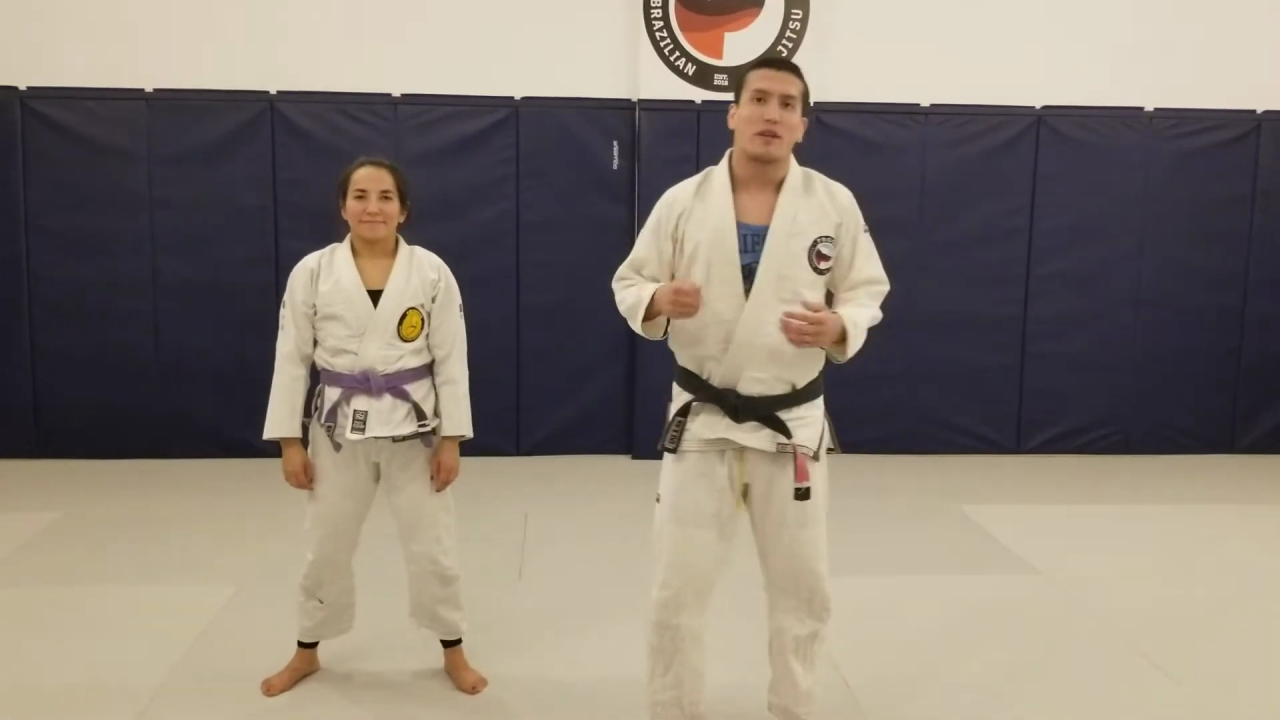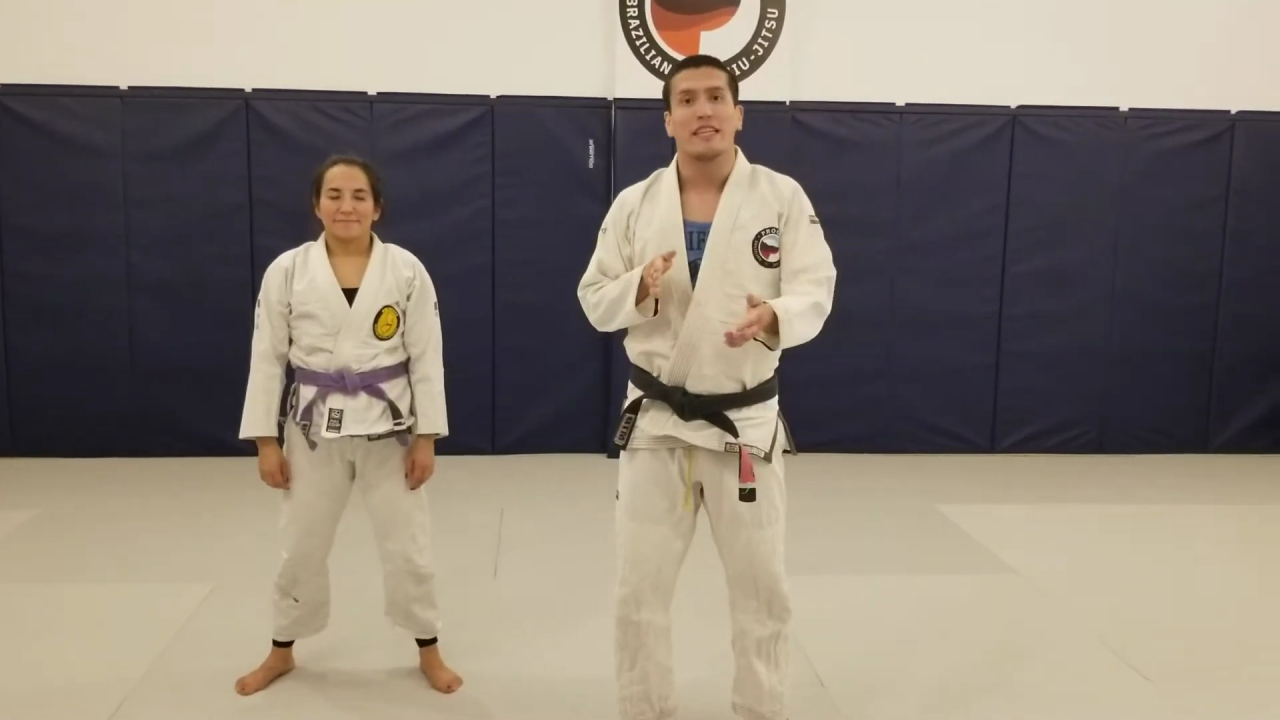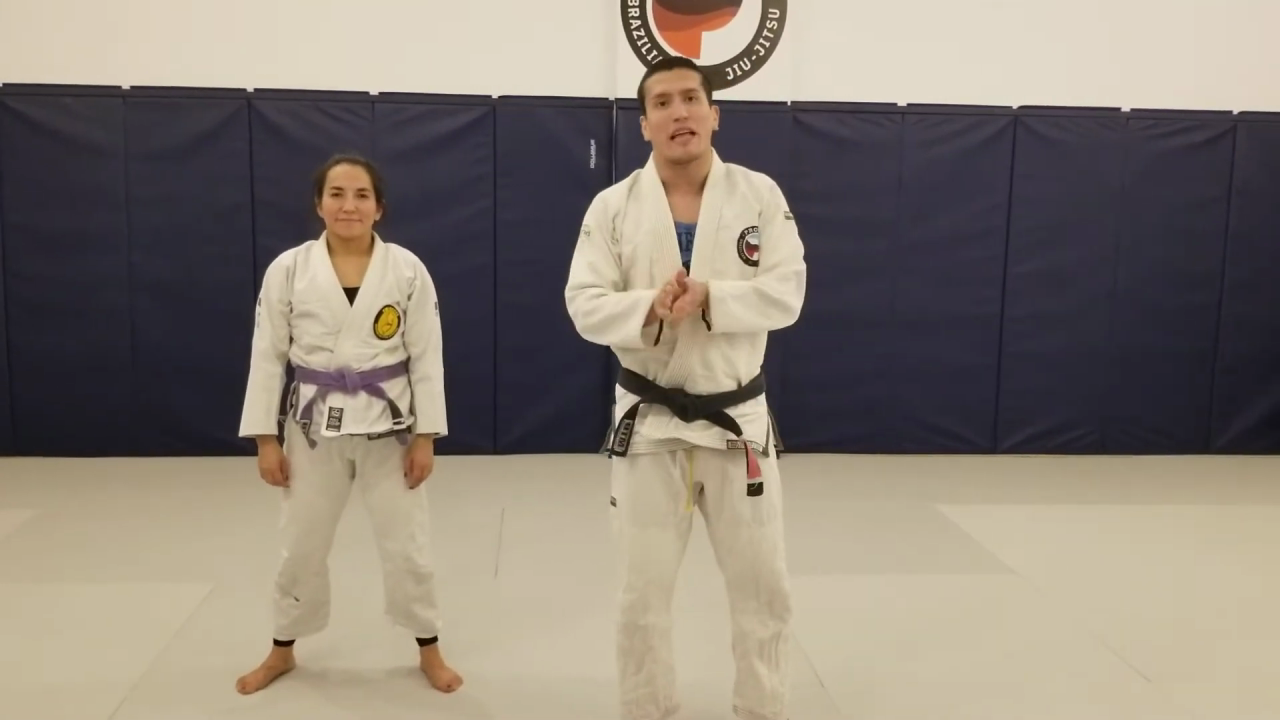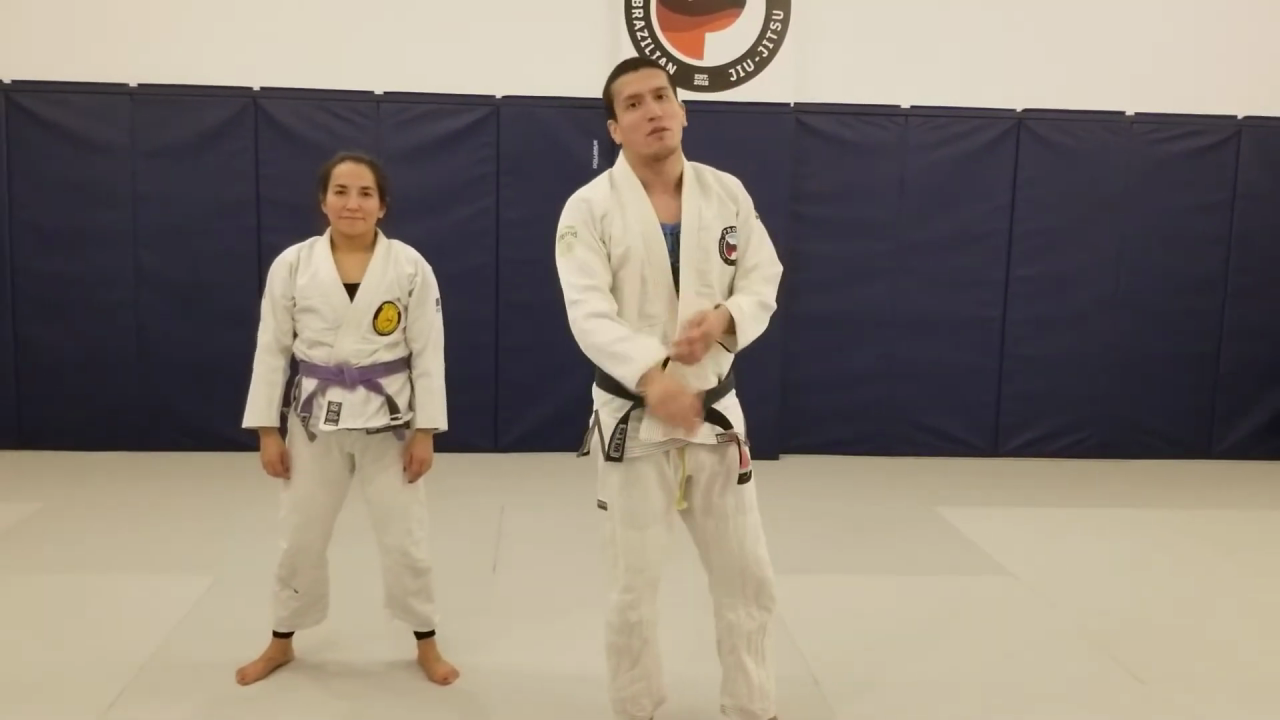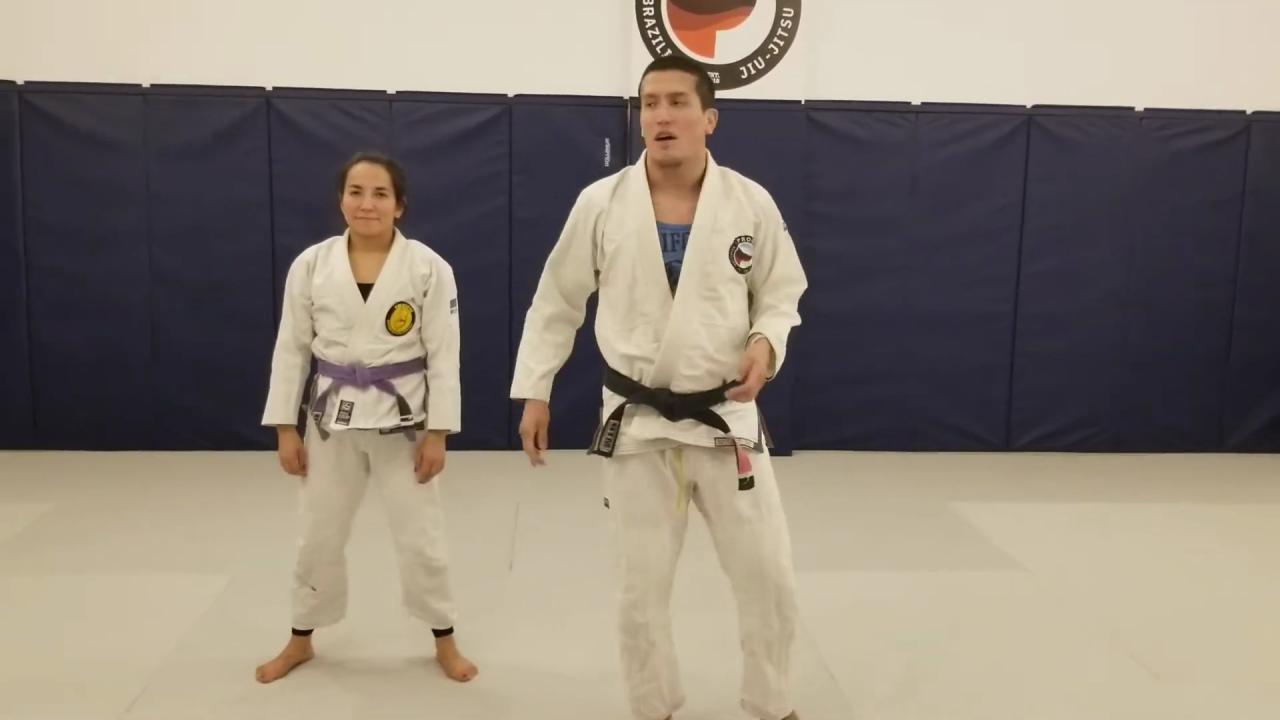
dt=0.5s
person 1, frame 1
left shoulder: (833, 203)
right shoulder: (682, 201)
left elbow: (866, 292)
right elbow: (627, 285)
left wrist: (839, 328)
right wrist: (658, 301)
left hip: (792, 424)
right hip: (702, 421)
left knee: (802, 587)
right knee: (678, 588)
person 1, frame 2
left shoulder: (782, 196)
right shoulder: (634, 203)
left elbow: (814, 292)
right elbow: (595, 300)
left wrist: (772, 317)
right wrist: (640, 287)
left hip: (745, 422)
right hip: (655, 420)
left knee: (761, 585)
right knee: (641, 587)
person 1, frame 3
left shoulder: (759, 193)
right shoulder: (614, 206)
left elbow: (785, 293)
right elbow: (586, 307)
left wrist: (709, 297)
right wrist: (651, 309)
left hip: (737, 420)
right hip: (649, 421)
left knee: (762, 586)
right knee: (643, 591)
person 1, frame 4
left shoulder: (726, 193)
right shoulder: (590, 207)
left elbow: (761, 285)
right elbow: (590, 314)
left wrist: (725, 320)
right wrist: (651, 375)
left hip: (716, 414)
right hip: (636, 419)
left knee: (746, 577)
right knee: (634, 586)
person 1, frame 5
left shoulder: (752, 202)
right shoulder: (600, 203)
left elbow: (780, 295)
right elbow: (558, 301)
left wrist: (768, 344)
right wrist: (534, 391)
left hip: (727, 421)
right hip: (637, 423)
left knee: (769, 580)
right knee: (641, 589)
person 2, frame 1
left shoulder: (431, 271)
right shoulder: (312, 271)
left elbow: (451, 359)
right elbow: (291, 359)
left wrist: (451, 440)
right wrist: (290, 441)
left hip: (413, 426)
right hip: (340, 427)
left knee: (432, 545)
right knee: (326, 546)
left ankle: (453, 651)
right ankle: (307, 652)
person 2, frame 2
left shoulder: (406, 270)
right shoulder: (286, 270)
left elbow: (427, 358)
right elbow: (267, 358)
left wrist: (426, 438)
right wrist: (266, 441)
left hip: (389, 425)
right hip: (315, 426)
left knee: (407, 544)
right knee: (301, 546)
left ankle: (428, 650)
right ankle: (281, 651)
person 2, frame 3
left shoulder: (407, 269)
right shoulder: (288, 269)
left elbow: (426, 357)
right elbow: (267, 356)
left wrist: (425, 436)
right wrist: (265, 438)
left hip: (388, 424)
right hip: (315, 425)
left knee: (407, 544)
right knee: (301, 545)
left ankle: (429, 649)
right ankle: (282, 650)
person 2, frame 4
left shoulder: (410, 266)
right shoulder: (292, 265)
left elbow: (428, 353)
right elbow: (271, 350)
left wrist: (426, 431)
right wrist: (267, 430)
left hip: (388, 419)
right hip: (316, 418)
left knee: (405, 538)
right knee: (301, 537)
left ankle: (426, 643)
right ankle: (282, 641)
person 2, frame 5
left shoulder: (428, 267)
right shoulder: (310, 264)
left elbow: (443, 354)
right elbow: (291, 348)
left wrist: (437, 432)
right wrist: (285, 428)
left hip: (402, 419)
right hip: (331, 419)
left knee: (420, 536)
right knee: (318, 536)
left ankle: (444, 640)
right ankle: (301, 640)
